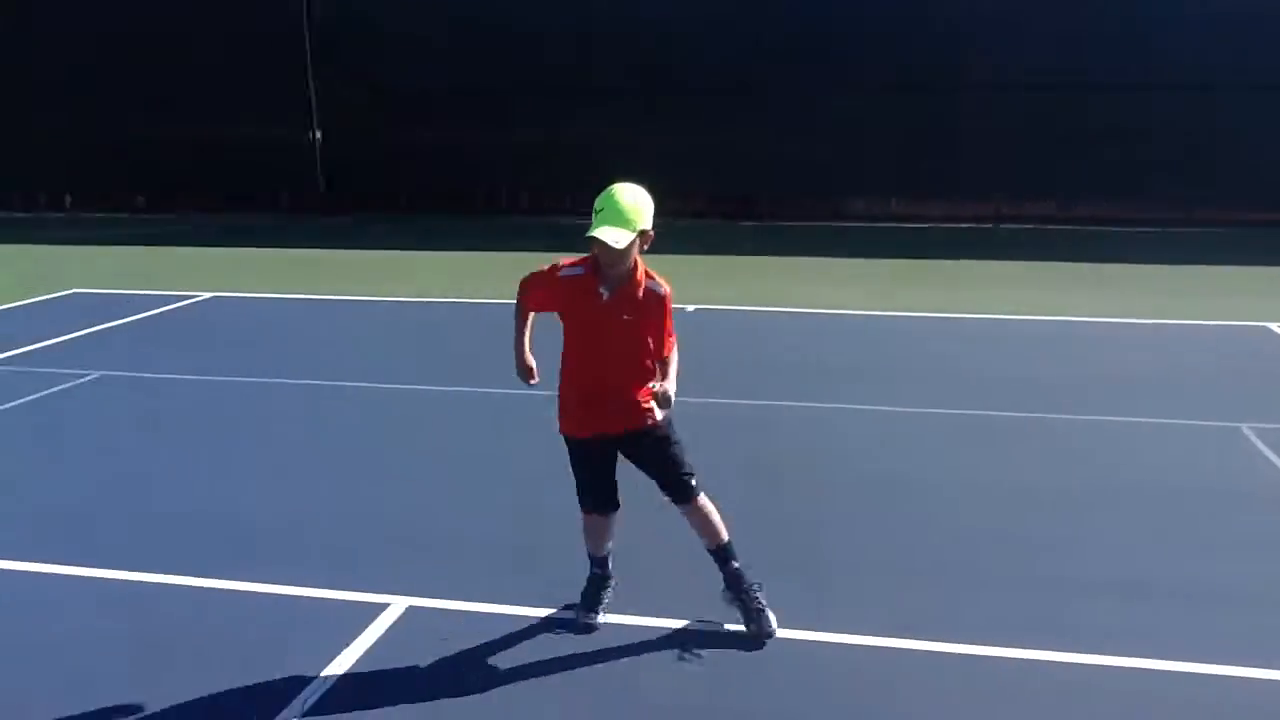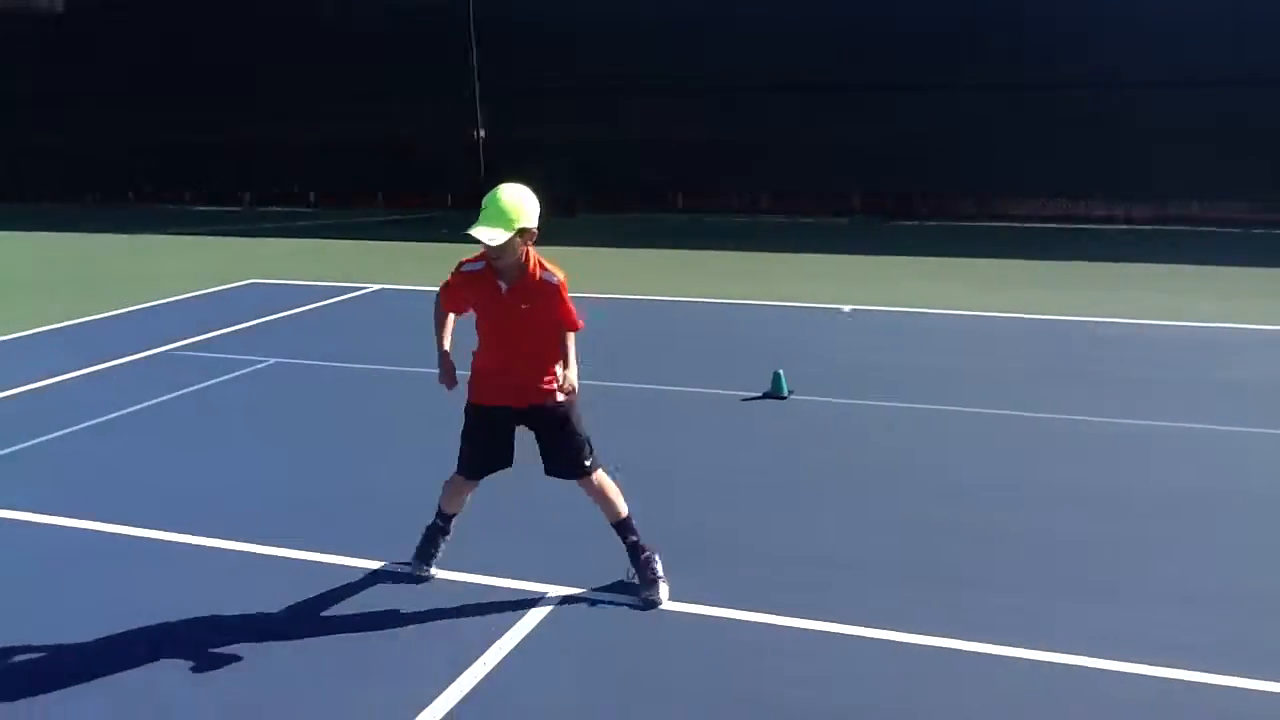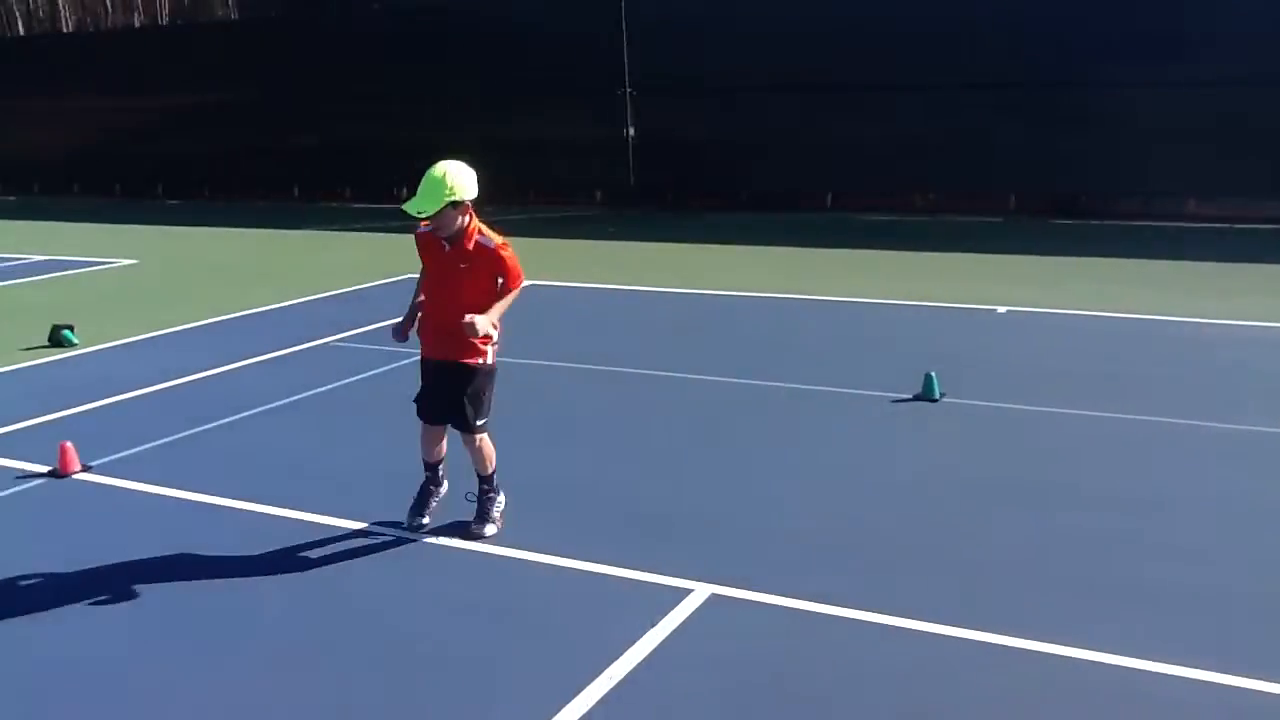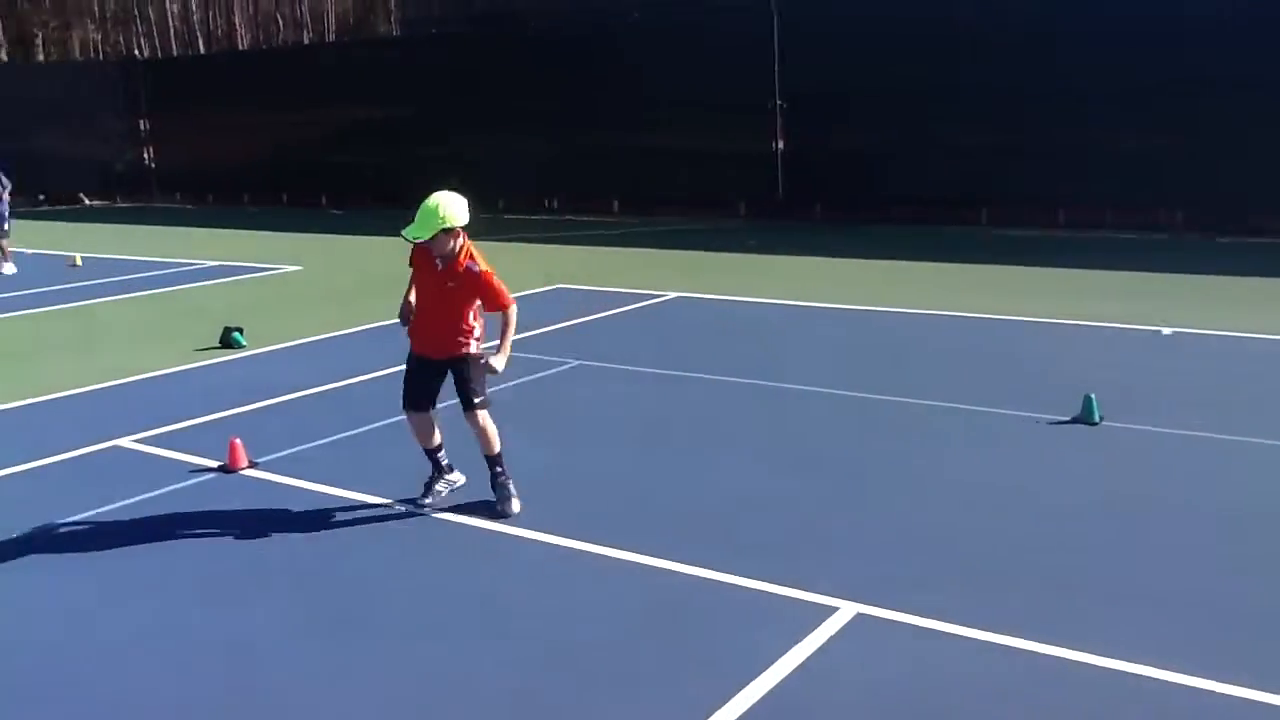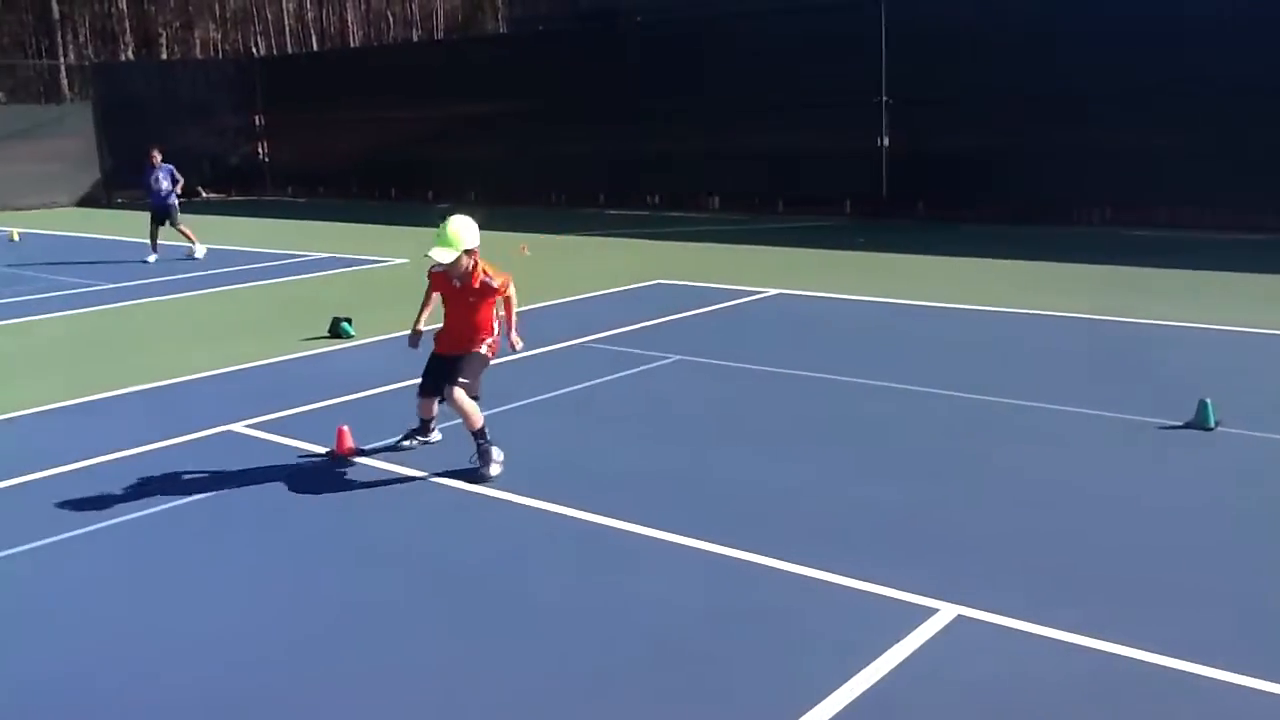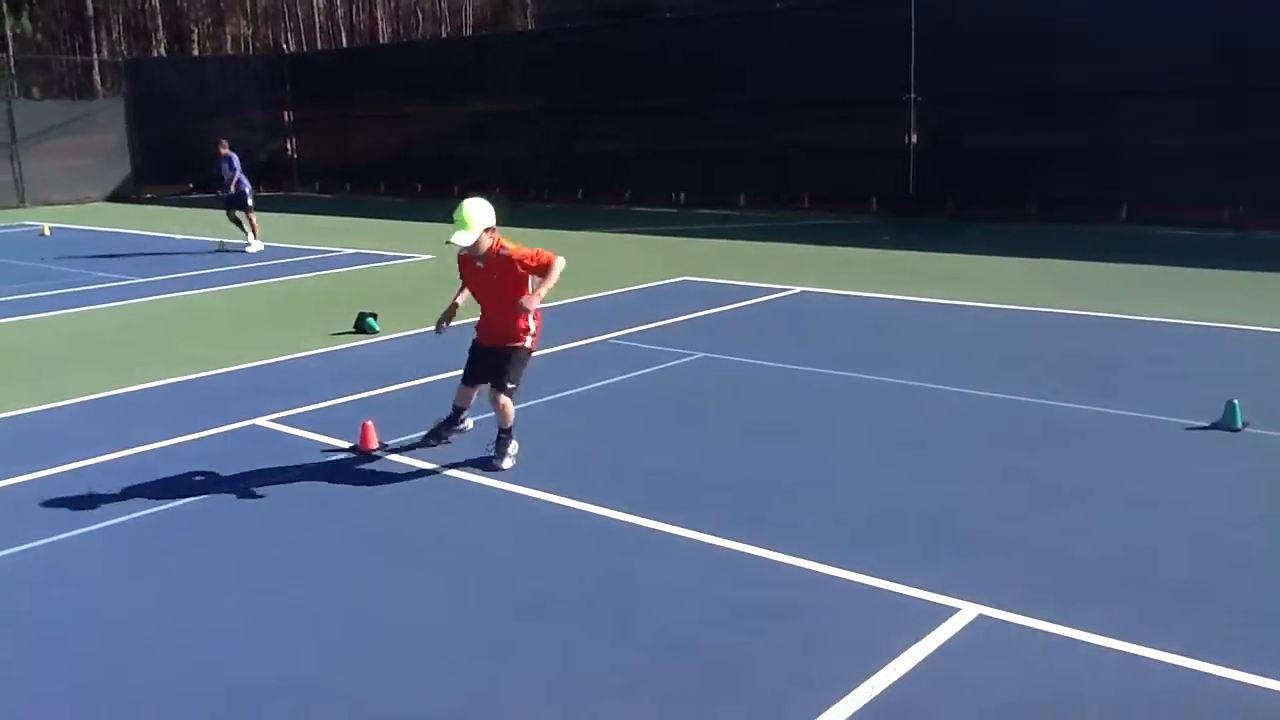
dt=0.3s
person 1, frame 1
left shoulder: (655, 293)
right shoulder: (567, 278)
left elbow: (666, 346)
right elbow: (526, 293)
left wrist: (668, 381)
right wrist: (522, 349)
left hip: (641, 410)
right hip: (584, 415)
left knee: (689, 497)
right knee: (597, 512)
left ankle: (736, 581)
right ankle: (599, 579)
person 1, frame 2
left shoulder: (549, 281)
right shoulder: (469, 273)
left elbow: (568, 329)
right elbow: (444, 304)
left wrist: (571, 370)
right wrist: (443, 354)
left hip: (544, 390)
right hip: (489, 390)
left knee: (586, 472)
right knee: (466, 475)
left ankle: (637, 550)
right ankle: (438, 532)
person 1, frame 3
left shoulder: (491, 247)
right shoulder: (425, 236)
left elbow: (514, 286)
left wrist: (487, 318)
right wrist: (411, 315)
left hip: (475, 350)
right hip: (436, 346)
left knee: (473, 433)
right knee: (432, 425)
left ankle: (489, 495)
right ankle: (433, 484)
person 1, frame 4
left shoulder: (477, 271)
right shoulder: (422, 250)
left elbow: (508, 308)
left wrist: (503, 352)
right wrist: (409, 302)
left hip: (462, 345)
right hip: (423, 345)
left knee: (476, 412)
right knee: (416, 413)
left ankle: (500, 477)
right ankle: (444, 470)
person 1, frame 5
left shoulder: (490, 281)
right shoulder: (438, 272)
left elbow: (508, 291)
left wrist: (511, 331)
right wrist: (419, 323)
left hip: (478, 346)
right hip: (447, 343)
left knee: (455, 394)
right knee: (426, 396)
left ankle: (486, 449)
right ankle: (427, 430)
person 1, frame 6
left shoulder: (513, 256)
right shoulder: (465, 257)
left elbow: (557, 262)
left wrist: (537, 295)
right wrist: (452, 306)
left hip: (518, 334)
right hip: (487, 332)
left knee: (499, 395)
right knee: (468, 385)
left ankle: (506, 441)
right ankle: (458, 420)
